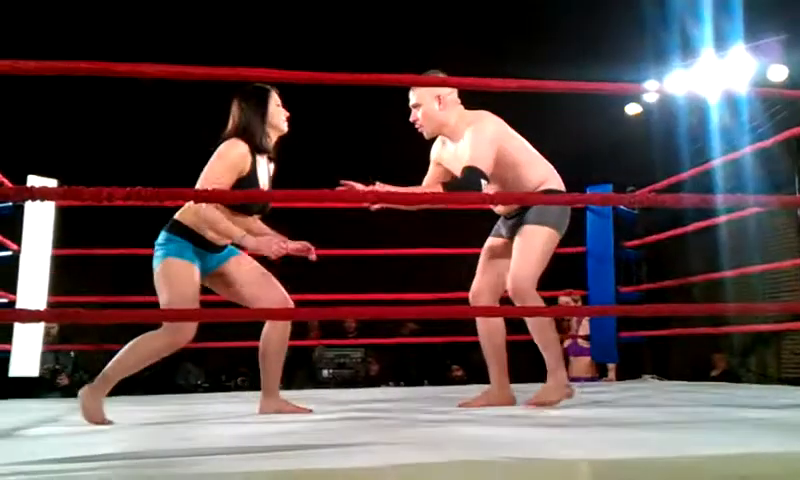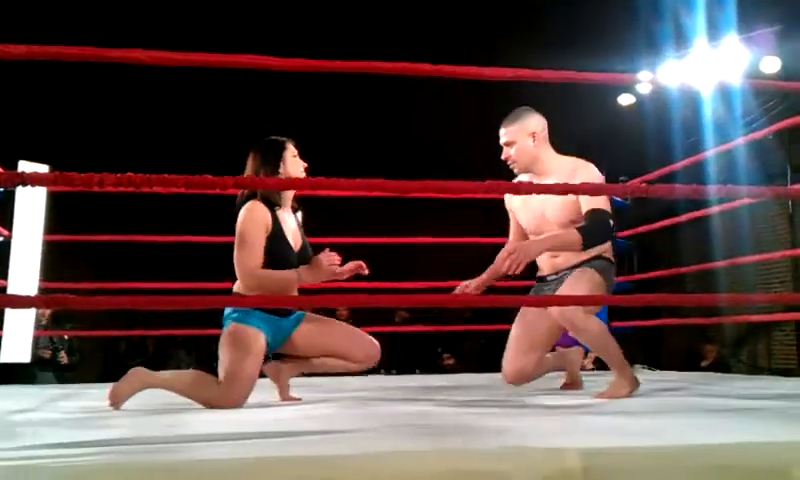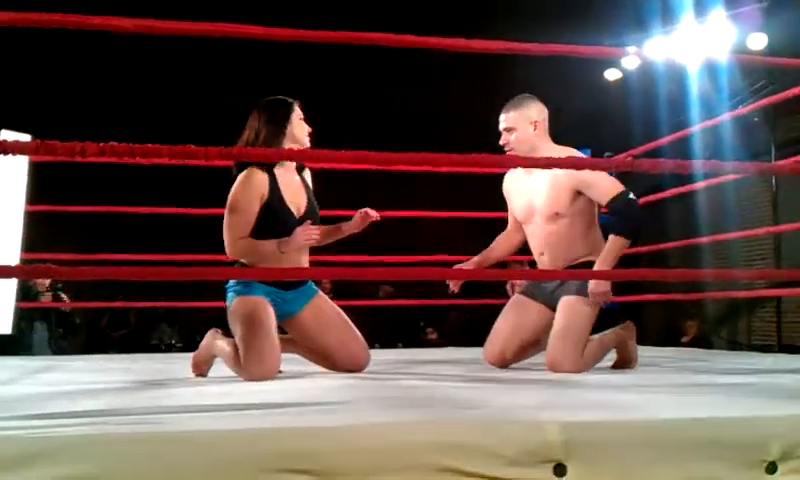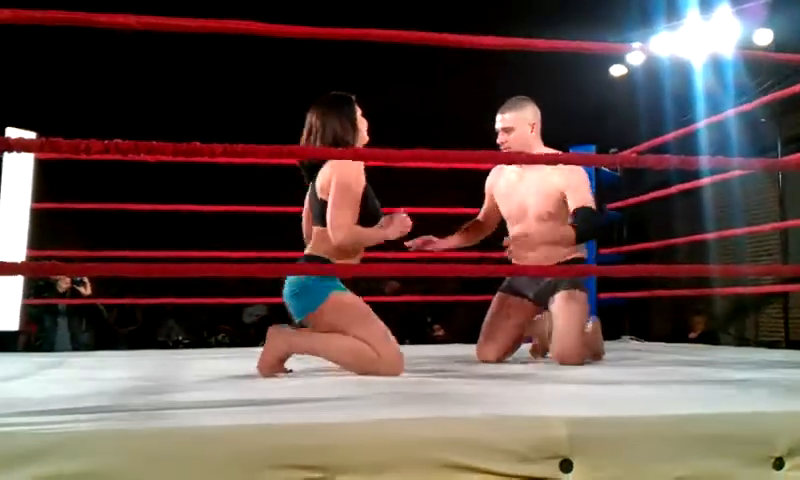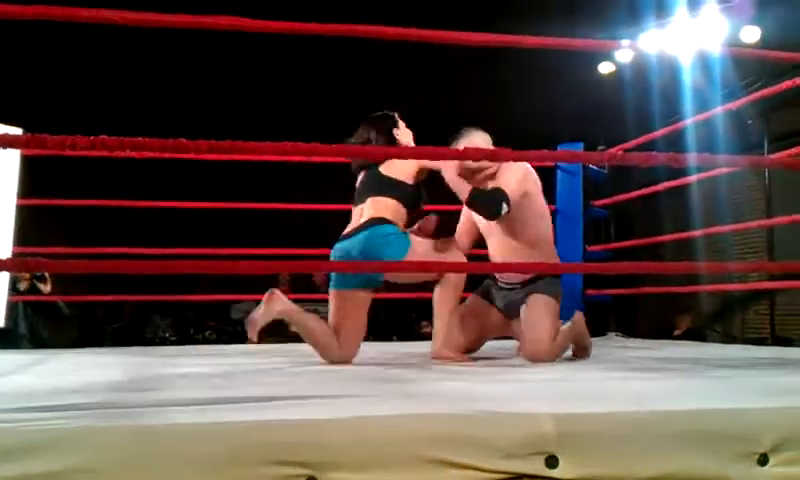
dt=1s
person 1, frame 1
left shoulder: (267, 163)
right shoulder: (237, 151)
right elbow: (201, 205)
left wrist: (284, 243)
right wrist: (248, 239)
left hip: (218, 252)
right hip: (181, 244)
left knee: (281, 306)
right knee: (181, 328)
left ankle: (271, 399)
right ankle: (95, 391)
person 1, frame 2
left shoulder: (293, 213)
right shoulder: (256, 211)
right elbow: (250, 278)
left wrist: (338, 272)
right wrist: (308, 272)
left hip: (289, 318)
right hip: (250, 315)
left knee: (370, 352)
right knee: (229, 397)
left ankle: (284, 369)
right ankle: (147, 377)
person 1, frame 3
left shoulder: (303, 174)
right shoulder: (255, 178)
right elbow: (234, 248)
left wrist: (347, 228)
right wrist: (285, 245)
left hip: (300, 289)
right hip: (255, 288)
left knee: (357, 360)
right knee: (261, 369)
left ankle: (279, 343)
right ankle: (217, 343)
person 1, frame 4
left shoulder: (324, 168)
right shoulder: (348, 164)
right elbow: (342, 237)
left wrist: (378, 230)
right wrist: (386, 232)
left hip: (309, 281)
right hip: (318, 282)
left knee: (378, 352)
right knee: (390, 362)
left ankle: (294, 339)
right ankle: (290, 340)
person 1, frame 5
left shoulder: (366, 172)
right shoulder: (410, 158)
left wrist: (414, 232)
left hip: (345, 251)
right hip: (380, 241)
left knee: (339, 351)
right knee: (456, 261)
left ankle: (284, 306)
right ankle: (443, 345)
person 2, frame 1
left shoulder: (482, 127)
right shoulder: (443, 149)
left elbow: (469, 188)
right elbow: (427, 196)
left wrist: (400, 193)
right wrist: (376, 194)
left hip: (544, 202)
right hip: (511, 216)
left knee: (519, 286)
right knee: (481, 295)
left ankle: (558, 379)
right ankle: (500, 389)
person 2, frame 2
left shoulder: (580, 173)
right shoulder: (515, 193)
left elbow: (600, 230)
right elbow: (515, 246)
left wrist: (538, 245)
right wrist: (482, 281)
left hip: (592, 266)
right hip: (548, 281)
left knee: (563, 307)
right knee: (514, 371)
left ankle: (624, 374)
right ankle: (566, 359)
person 2, frame 3
left shoulder: (573, 167)
right shoulder: (512, 180)
left elbow: (629, 211)
left wrist: (602, 270)
right wrist: (475, 263)
left hip: (584, 277)
right hip: (543, 281)
left knee: (561, 363)
right knee: (495, 356)
left ankle: (620, 335)
right ankle: (559, 334)
person 2, frame 4
left shoulder: (565, 171)
right shoulder: (498, 177)
left elbow: (589, 225)
right elbow: (483, 225)
left wrist: (539, 238)
right wrist: (443, 243)
right hip: (521, 277)
left knee: (567, 354)
right knee: (487, 354)
left ankle: (589, 332)
right ankle: (541, 326)
person 2, frame 5
left shoulder: (518, 172)
right shoulder: (476, 191)
left elbow: (492, 209)
right elbow: (458, 246)
left wrist: (450, 176)
left hip: (540, 282)
right hip: (498, 286)
left knee: (537, 352)
right knee: (449, 347)
left ankle: (573, 327)
right ankle: (513, 326)
